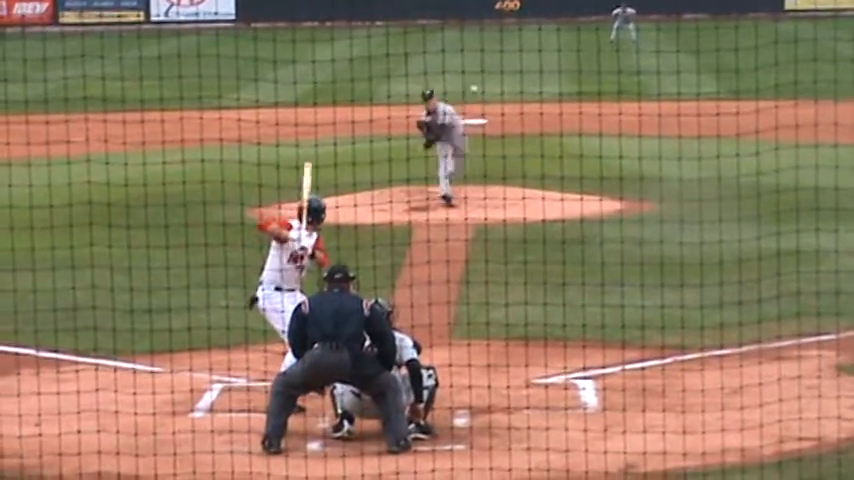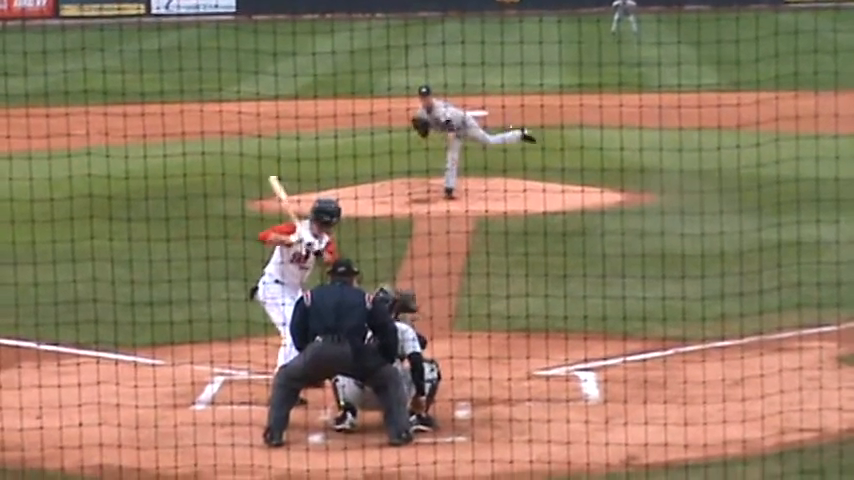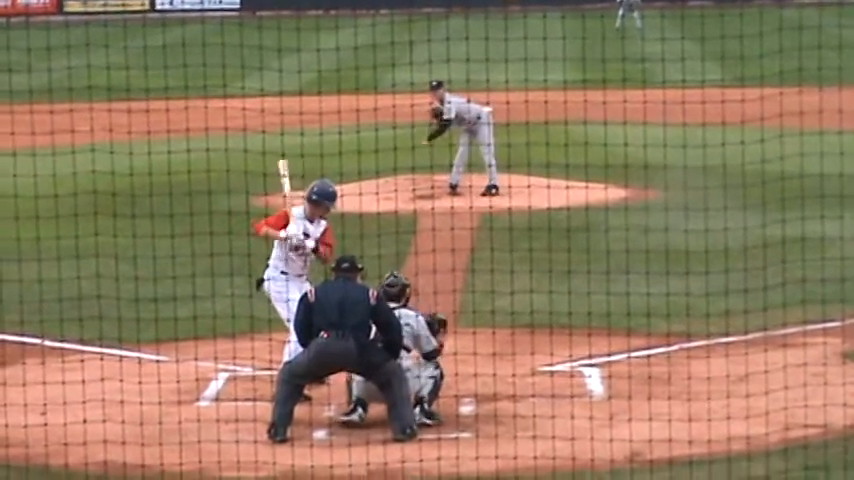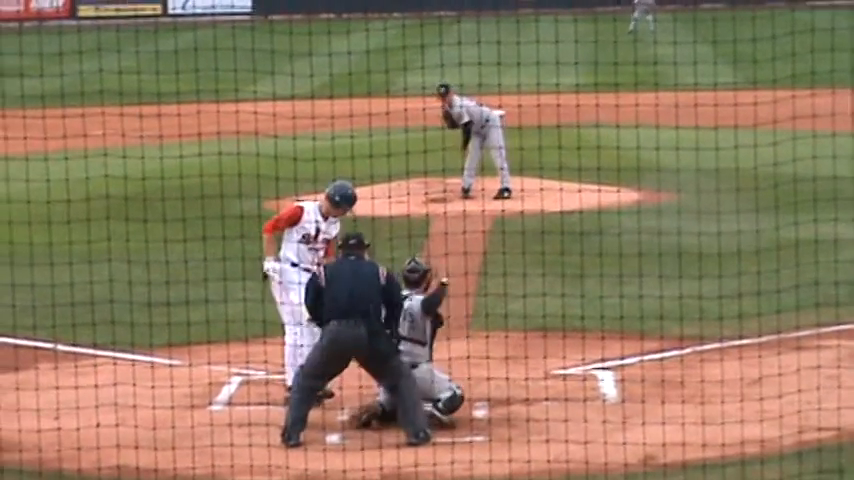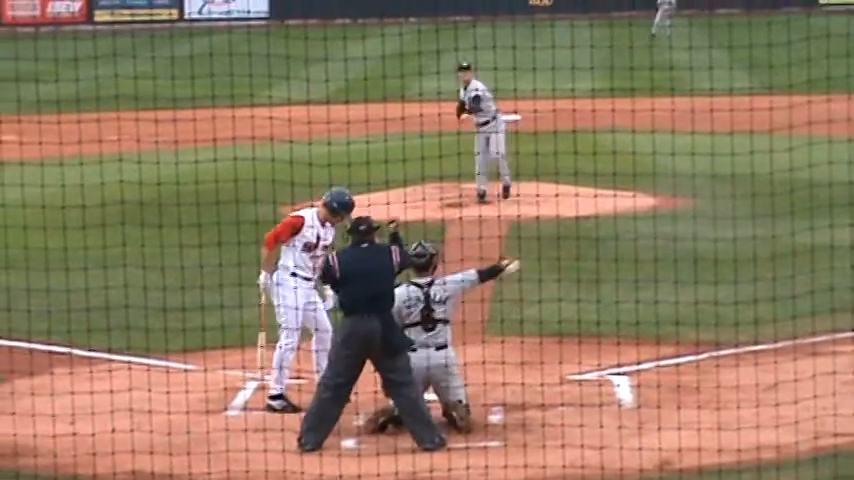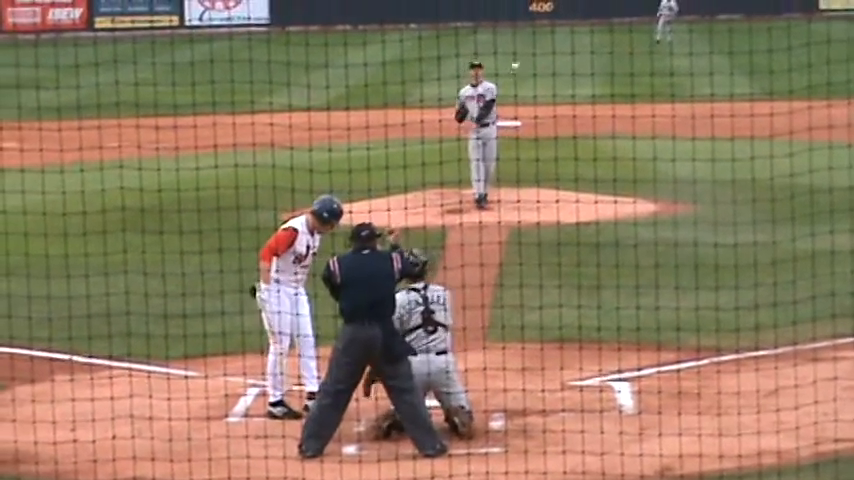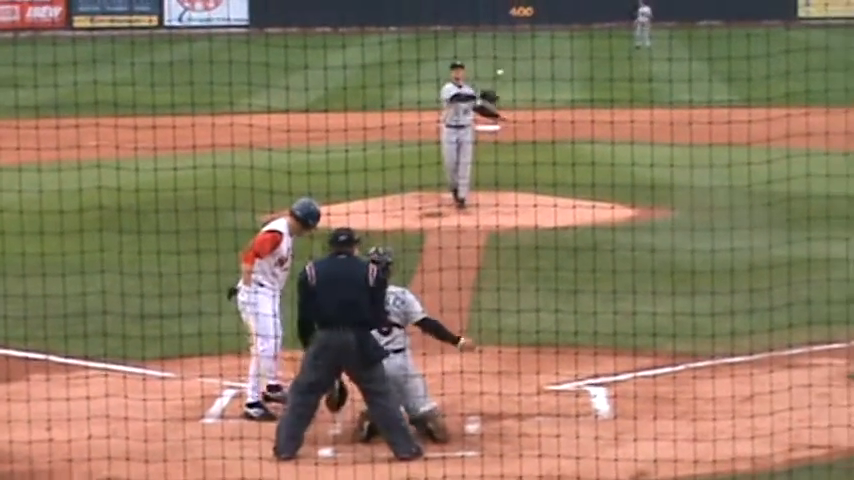
dt=0.4s
person 1, frame 1
left shoulder: (314, 236)
right shoulder: (290, 227)
left elbow: (323, 261)
right elbow: (264, 225)
left wrist: (309, 249)
right wrist: (292, 236)
left hip: (293, 294)
right hip: (273, 295)
person 1, frame 2
left shoulder: (326, 240)
right shoulder: (296, 229)
left elbow: (331, 260)
right elbow: (265, 236)
left wrist: (316, 249)
right wrist: (292, 239)
left hip: (294, 291)
right hip: (274, 288)
person 1, frame 3
left shoulder: (323, 226)
right shoulder: (290, 216)
left elbow: (326, 253)
right elbow: (259, 228)
left wrist: (311, 245)
right wrist: (283, 235)
left hip: (301, 280)
right hip: (280, 280)
person 1, frame 4
left shoulder: (333, 224)
right shoulder: (301, 211)
right elbow: (269, 228)
right wrist: (269, 260)
left hip: (310, 276)
right hip: (289, 274)
left knee: (314, 329)
right knee: (296, 330)
right ankle: (293, 387)
person 1, frame 5
left shoulder: (330, 229)
right shoulder: (301, 220)
right elbow: (270, 240)
right wrist: (266, 273)
left hip: (309, 285)
right hip: (288, 282)
left knee: (324, 331)
right knee: (289, 338)
right ankle: (275, 396)
person 1, frame 6
left shoulder: (315, 233)
right shoulder: (293, 230)
right elbow: (266, 253)
right wrist: (265, 286)
left hip: (297, 290)
right hip: (277, 290)
left knee: (307, 341)
right knee: (280, 345)
left ankle: (312, 395)
right ankle: (275, 403)
person 1, frame 7
left shoulder: (285, 232)
right shoulder: (276, 233)
right elbow: (249, 255)
right wrist: (245, 288)
left hip: (269, 293)
right hip: (257, 292)
left knee: (274, 341)
right knee: (264, 346)
left ankle: (272, 388)
right ankle: (252, 404)
person 2, frame 1
left shoulder: (306, 305)
right shoulder: (365, 306)
left elbow: (295, 341)
right elbow: (386, 341)
right wrist: (384, 368)
left hip: (317, 359)
right hip: (352, 360)
left knee: (282, 386)
right knee: (388, 387)
left ankle: (272, 441)
right ankle: (398, 440)
person 2, frame 2
left shoulder: (309, 297)
right shoulder: (366, 299)
left elbow: (298, 334)
right elbow: (388, 334)
right wrist: (386, 360)
left hip: (319, 352)
right hip: (354, 353)
left knee: (284, 379)
right knee: (390, 379)
left ankle: (274, 433)
right ankle: (399, 432)
person 2, frame 3
left shoulder: (313, 294)
right shoulder: (370, 294)
left elbow: (302, 331)
right elbow: (392, 330)
right wrist: (390, 356)
left hip: (323, 348)
right hip: (358, 349)
left knee: (289, 375)
right knee: (394, 375)
left ankle: (278, 430)
right ankle: (404, 428)
person 2, frame 4
left shoulder: (323, 272)
right shoulder: (379, 271)
left elbow: (313, 307)
right elbow: (396, 302)
right wrist: (388, 329)
left hip: (336, 333)
right hip: (370, 334)
left knee: (306, 379)
right knee: (401, 378)
left ankle: (292, 434)
right ankle: (417, 432)
person 2, frame 5
left shoulder: (336, 260)
right shoulder: (391, 254)
left elbow: (334, 284)
right elbow: (404, 259)
right wrist: (395, 236)
left hip: (352, 327)
right hip: (384, 327)
left knee: (332, 384)
right knee: (404, 384)
left ankle: (310, 438)
right ankle: (429, 437)
person 2, frame 6
left shoulder: (337, 265)
right shoulder: (393, 261)
right elbow: (406, 269)
right wrist: (395, 247)
left hip: (352, 334)
right hip: (385, 334)
left knee: (332, 391)
right knee: (405, 391)
left ankle: (311, 445)
right ankle: (430, 444)
person 2, frame 7
left shoulder: (312, 271)
right shoulder: (369, 272)
left elbow: (305, 313)
right elbow: (379, 315)
left wrist: (306, 342)
left hip: (325, 339)
right hip: (359, 341)
left knee: (303, 393)
right knee: (380, 395)
left ankle: (285, 446)
right ankle: (405, 447)
person 3, frame 1
right shoulder: (401, 338)
right elbow: (414, 369)
right wrist: (418, 402)
left hip: (358, 405)
right knee: (428, 374)
left ankle: (344, 422)
right ankle: (417, 424)
person 3, frame 2
right shoulder: (404, 329)
right elbow: (416, 361)
right wrist: (420, 394)
left hip: (359, 395)
left knee: (339, 374)
right knee: (431, 367)
left ankle: (347, 414)
right ankle: (418, 416)
person 3, frame 3
right shoulder: (413, 317)
right elbow: (430, 354)
right wrist: (440, 344)
left hip: (368, 384)
left knee: (355, 376)
right knee: (433, 369)
left ankle: (356, 409)
right ankle: (422, 409)
person 3, frame 4
right shoulder: (418, 302)
right elbow: (429, 306)
right wrist: (443, 283)
right hip: (417, 372)
left knee: (388, 408)
right knee: (455, 397)
left ankle: (378, 409)
right ankle: (437, 408)
person 3, frame 5
left shoulder: (399, 293)
right shoulder: (449, 284)
right elbow: (482, 275)
right wrist: (503, 266)
left hip: (412, 359)
right hip: (442, 357)
right knee: (456, 404)
left ankle: (388, 415)
right ankle: (456, 412)
person 3, frame 6
left shoulder: (397, 300)
right shoulder: (443, 293)
left wrist: (373, 374)
left hip: (412, 364)
right hip: (442, 361)
right knee: (459, 409)
left ankle: (392, 419)
right ankle: (458, 416)
person 3, frame 7
right shoulder: (402, 295)
right elbow: (426, 324)
right wrist: (457, 340)
right hip: (400, 361)
right knee: (421, 409)
left ankle: (370, 422)
right ankle: (430, 422)
person 4, frame 1
left shoulder: (446, 110)
right shoulder: (425, 117)
right elbow: (431, 136)
left hip: (457, 137)
right hip: (443, 141)
left knee: (459, 162)
right knee: (444, 165)
left ankle: (450, 176)
right ankle: (446, 195)
person 4, frame 2
left shoulder: (440, 109)
right shoulder: (421, 113)
left elbow: (448, 123)
right elbow: (423, 132)
left wrist: (451, 132)
right wrist: (420, 127)
left hip: (466, 125)
right hip: (455, 133)
left knee: (491, 141)
right knee: (452, 160)
left ankle: (520, 134)
right ankle: (449, 189)
person 4, frame 3
left shoulder: (449, 104)
right shoulder: (441, 103)
left elbow: (444, 126)
right elbow: (443, 123)
left wrist: (429, 138)
right wrist: (438, 116)
left hip: (481, 120)
right hip: (468, 125)
left knee: (487, 152)
right knee: (461, 153)
left ankle: (493, 185)
right ankle: (453, 184)
person 4, frame 4
left shoulder: (459, 106)
right shoulder: (449, 107)
left elbow: (466, 128)
right elbow: (453, 125)
left wrist: (465, 146)
right wrist: (447, 118)
left hip: (490, 123)
right hip: (477, 128)
left knee: (498, 155)
right knee: (472, 157)
left ankle: (506, 188)
right ankle: (466, 188)
person 4, frame 5
left shoulder: (477, 86)
right shoulder: (462, 91)
left elbow: (475, 104)
right elbow: (463, 113)
left wrist: (467, 113)
right wrist: (461, 111)
left hip: (495, 124)
right hip: (480, 127)
left knee: (497, 154)
right knee: (480, 158)
left ankle: (506, 183)
right ankle: (482, 191)
person 4, frame 6
left shoulder: (490, 88)
right shoulder: (464, 91)
left elbow: (489, 107)
right elbow: (459, 114)
left wrist: (477, 122)
right wrist: (460, 117)
left hip: (489, 129)
right hip: (474, 131)
left knee: (489, 162)
right knee: (476, 161)
left ankle: (484, 193)
right ankle: (478, 195)
person 4, frame 7
left shoulder: (469, 90)
right shoulder: (447, 88)
right elbow: (458, 98)
right wrist: (477, 96)
left hip: (466, 131)
right hip: (449, 131)
left knee: (465, 164)
right knee: (450, 163)
left ankle: (461, 198)
right ankle: (454, 188)
